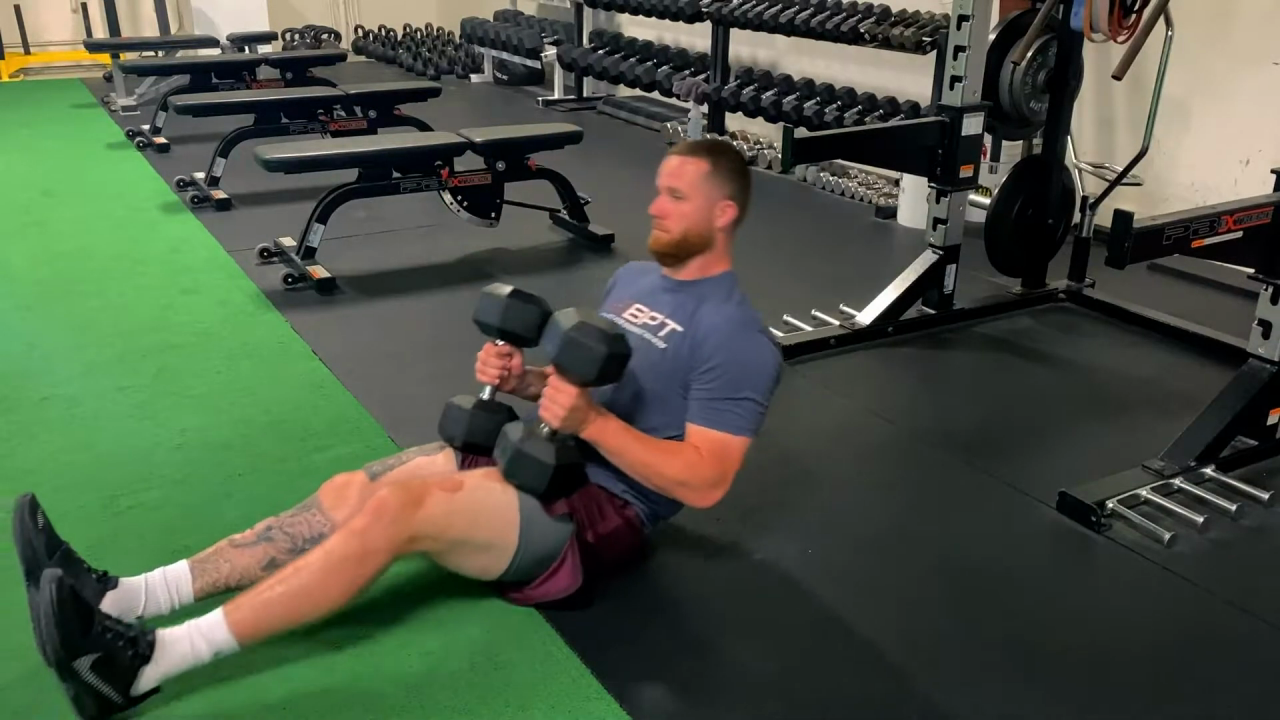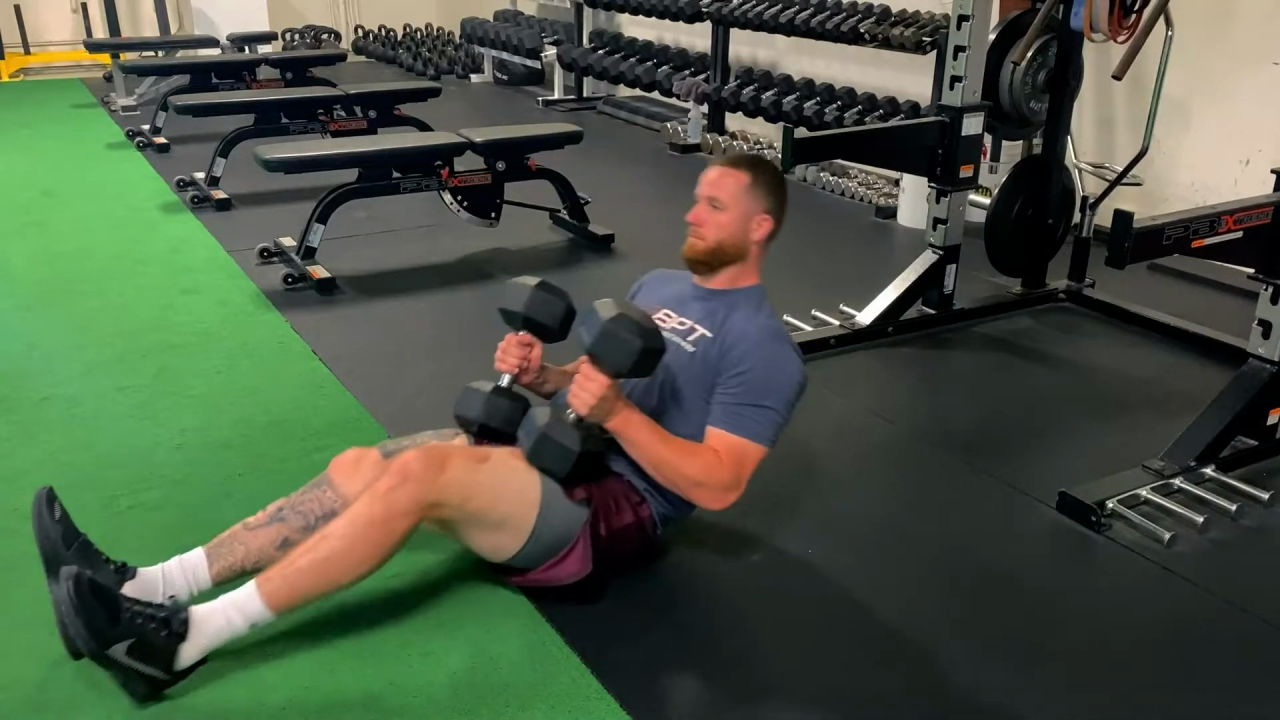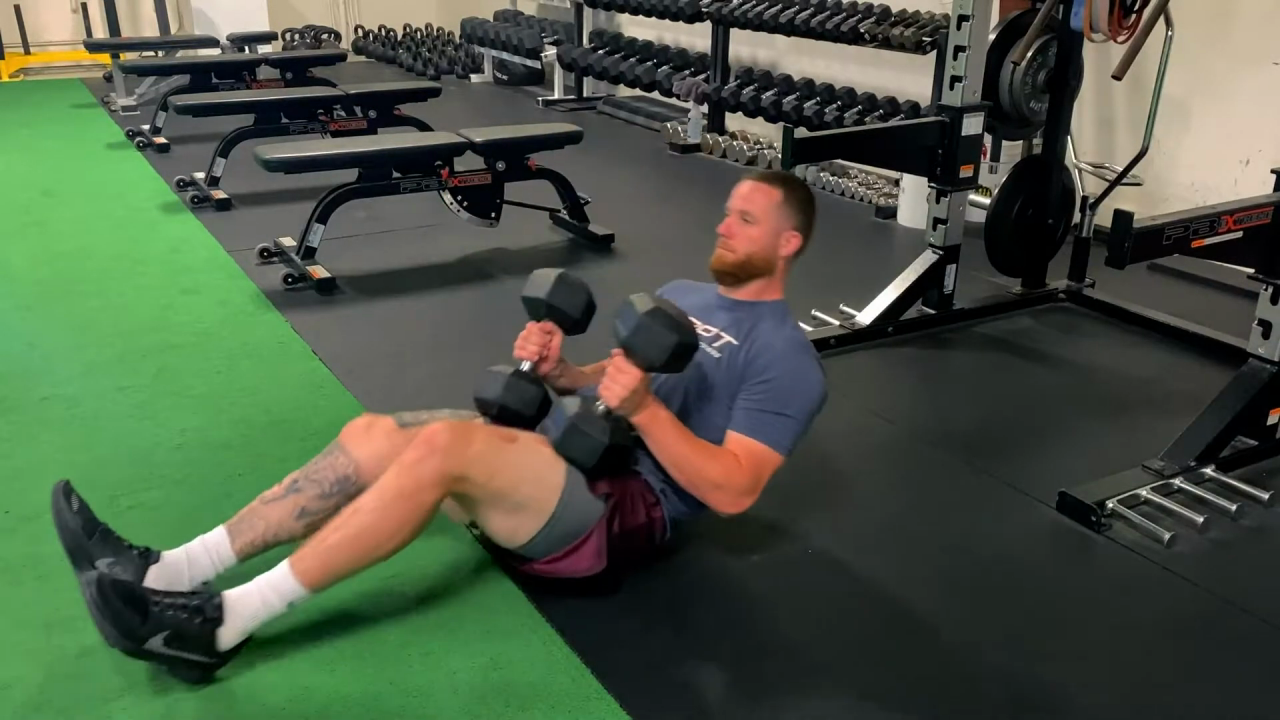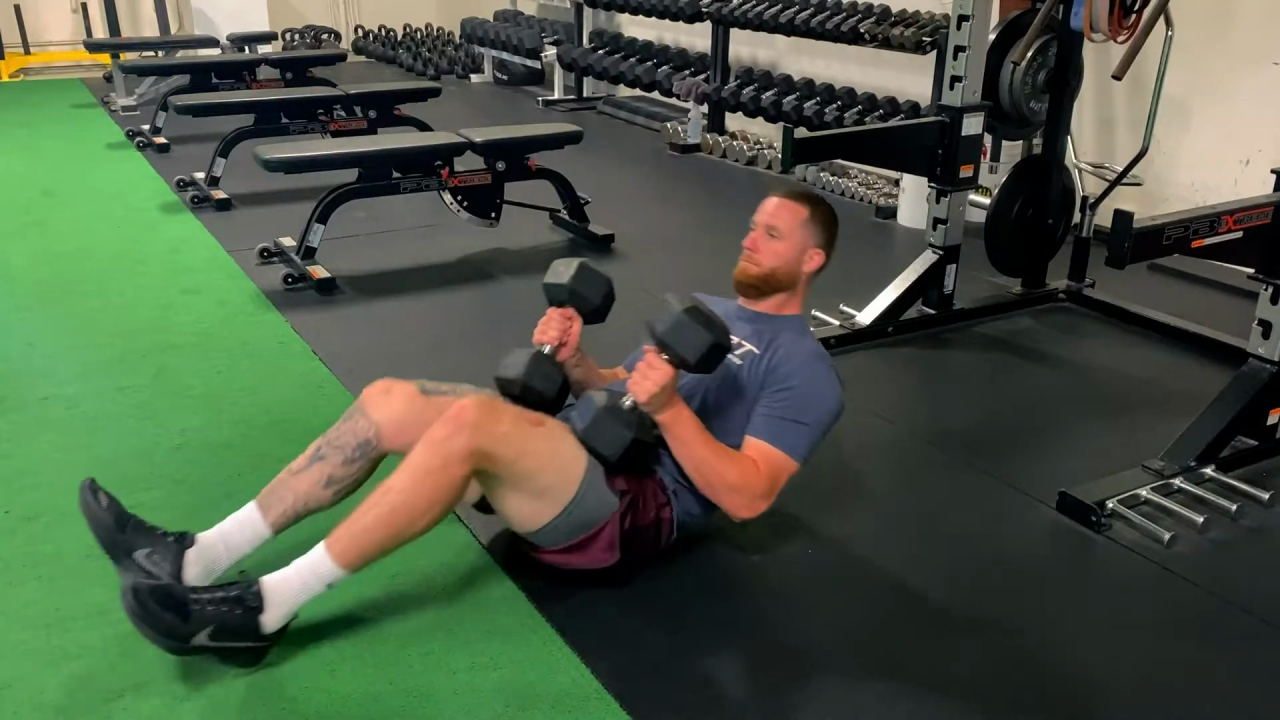
dt=0.1s
person 1, frame 1
left shoulder: (738, 340)
right shoulder: (633, 278)
left elbow: (703, 482)
left wrist: (589, 421)
right wrist: (520, 378)
left hip: (595, 512)
left knee: (398, 506)
right knee: (344, 494)
right ankle: (123, 601)
person 1, frame 2
left shoulder: (763, 348)
right shoulder: (661, 284)
left elbow: (719, 485)
left wrist: (616, 414)
right wrist: (539, 374)
left hip: (612, 506)
left knee: (422, 474)
right knee: (354, 472)
left ankle: (183, 638)
right ankle: (144, 589)
person 1, frame 3
left shoulder: (787, 362)
right shoulder: (682, 296)
left elbow: (731, 490)
left wrist: (643, 408)
right wrist: (556, 368)
left hip: (620, 507)
right hip: (558, 449)
left knee: (441, 443)
right knee: (366, 438)
left ankle: (223, 621)
right ankle: (169, 574)
person 1, frame 4
left shoulder: (805, 371)
right shoulder: (704, 307)
left elbow: (747, 495)
left wrist: (669, 407)
right wrist: (575, 362)
left hip: (634, 503)
right hip: (577, 444)
left knee: (469, 425)
right knee: (386, 404)
left ankle: (262, 610)
right ankle: (200, 558)
